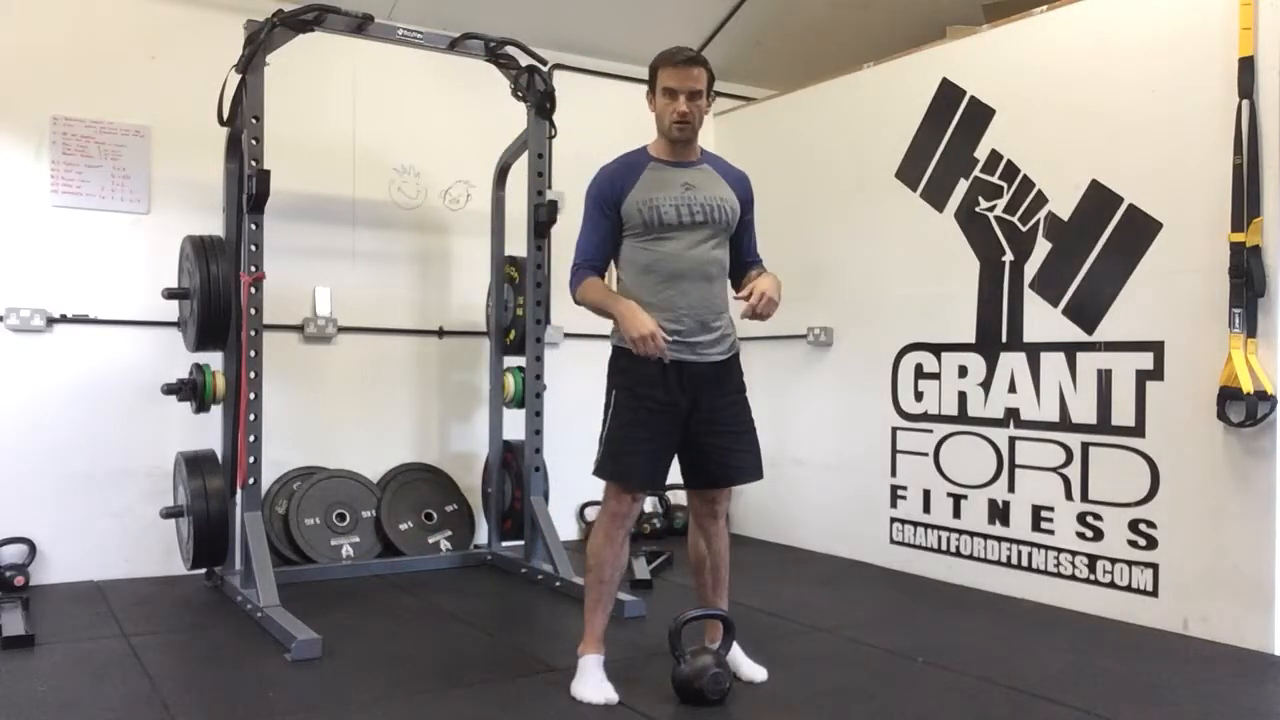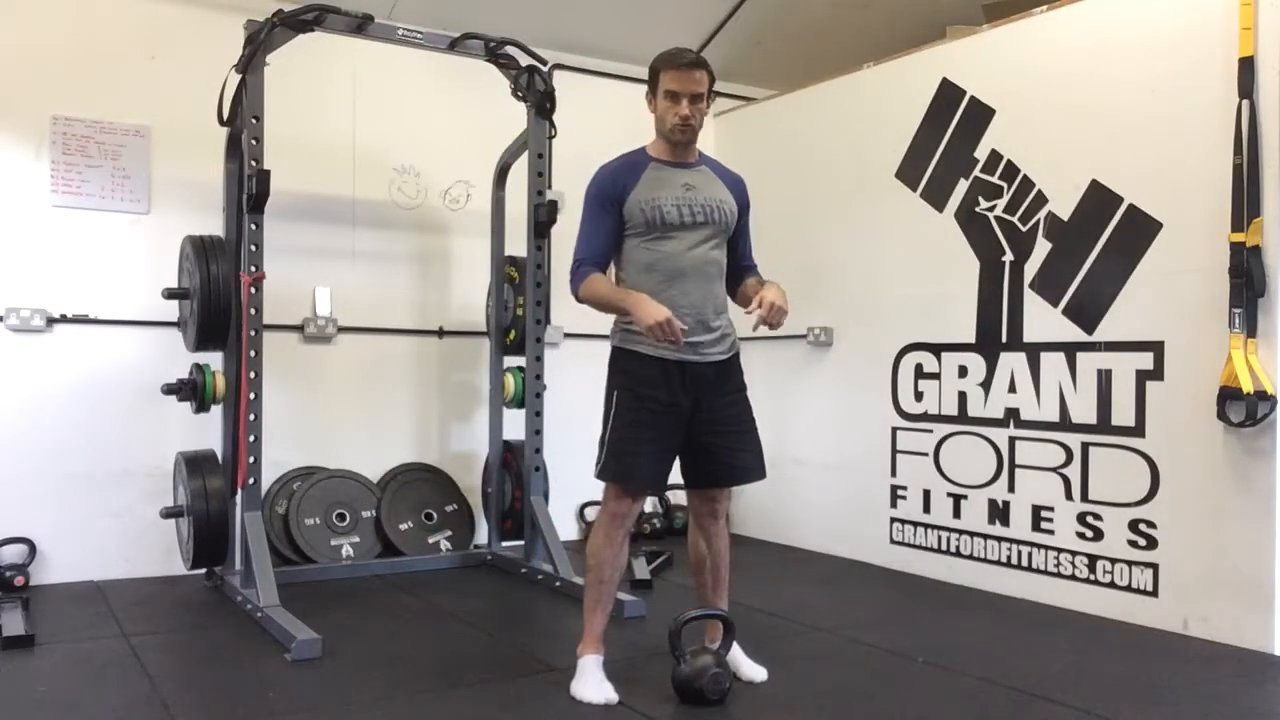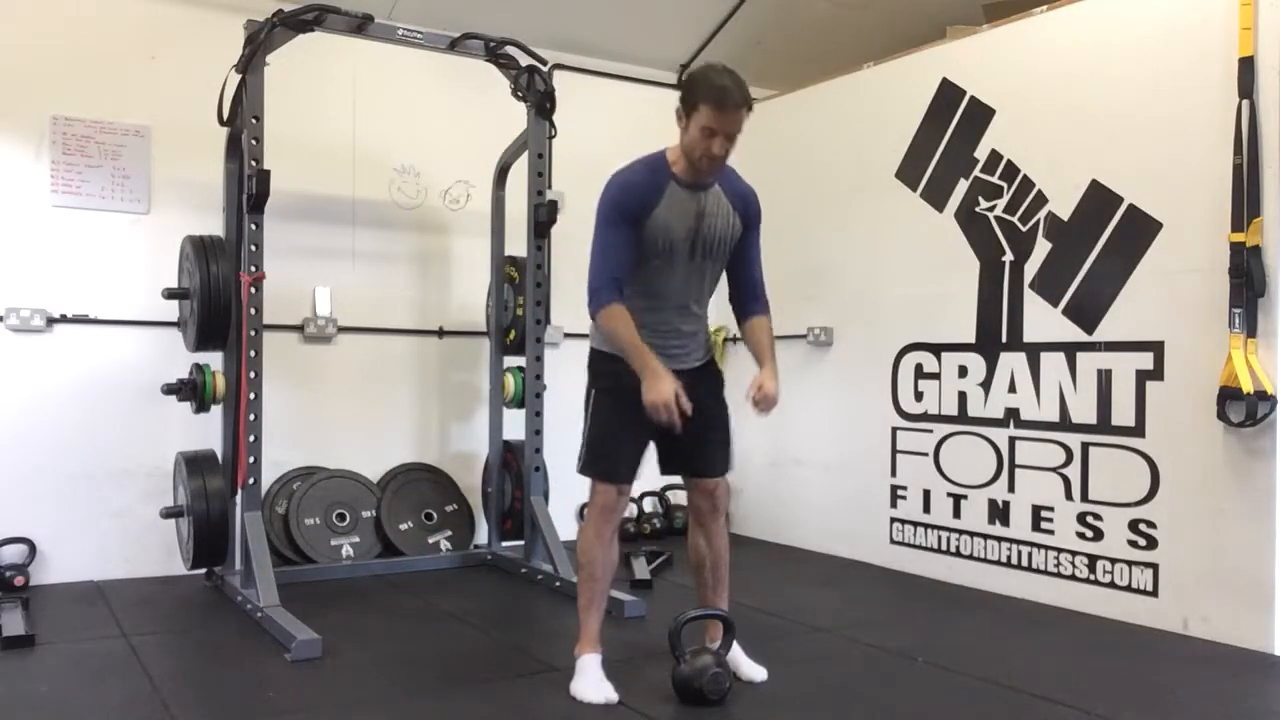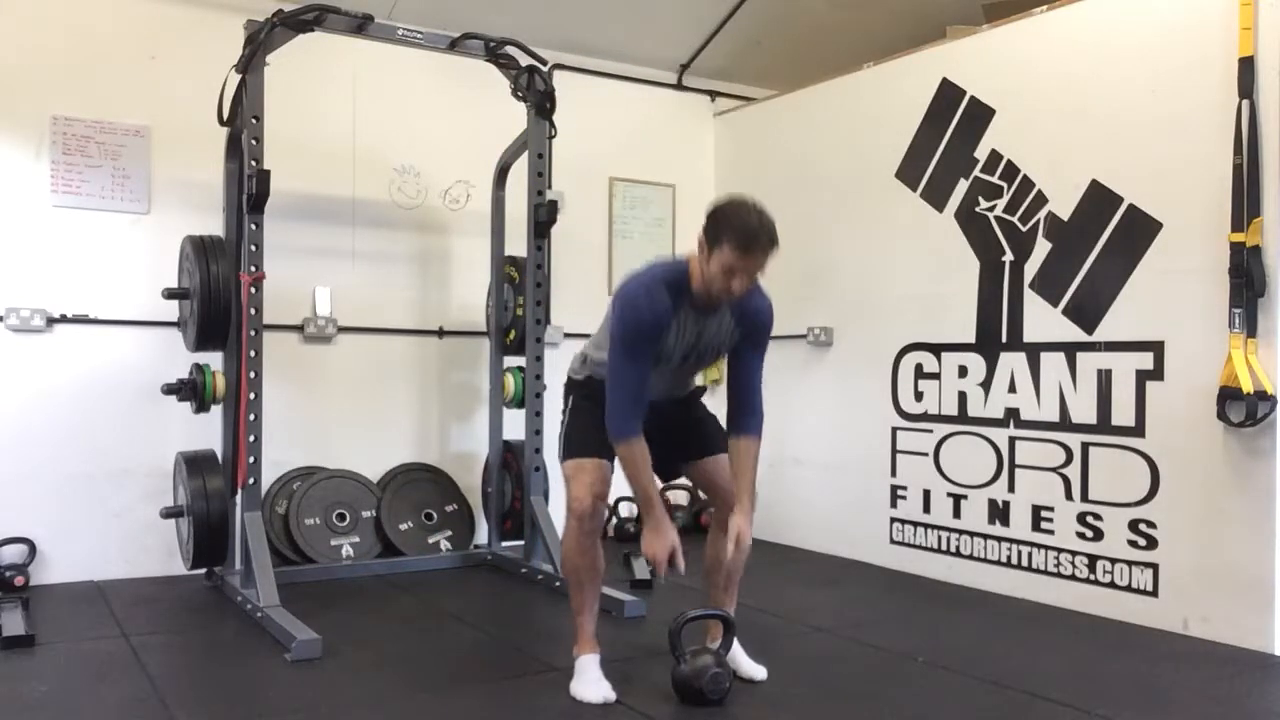
dt=0.4s
person 1, frame 1
left shoulder: (733, 183)
right shoulder: (616, 180)
left elbow: (742, 266)
right elbow: (583, 275)
left wrist: (764, 279)
right wrist: (622, 308)
left hip: (718, 365)
right hip: (644, 365)
left knee: (713, 506)
right knee: (621, 504)
left ankle: (716, 640)
right ankle: (591, 653)
person 1, frame 2
left shoulder: (730, 186)
right shoulder: (617, 179)
right elbow: (584, 277)
left wrist: (766, 288)
right wrist: (635, 300)
left hip: (718, 367)
right hip: (644, 365)
left knee: (712, 507)
right knee: (621, 506)
left ankle: (716, 640)
right ankle: (590, 654)
person 1, frame 3
left shoulder: (741, 199)
right shoulder: (631, 188)
left elbow: (748, 293)
right elbow: (604, 294)
left wrist: (767, 364)
right wrist: (650, 371)
left hip: (695, 365)
right hip: (622, 365)
left knee: (712, 500)
right knee: (608, 501)
left ankle: (717, 638)
right ankle: (588, 652)
person 1, frame 4
left shoulder: (753, 310)
right shoulder: (645, 297)
left elbow: (746, 407)
right elbow: (623, 415)
left wrist: (744, 509)
right wrist: (654, 521)
left hip: (675, 398)
right hip: (599, 391)
left knee: (730, 500)
right knee: (586, 502)
left ankle: (719, 637)
right ankle: (586, 654)
